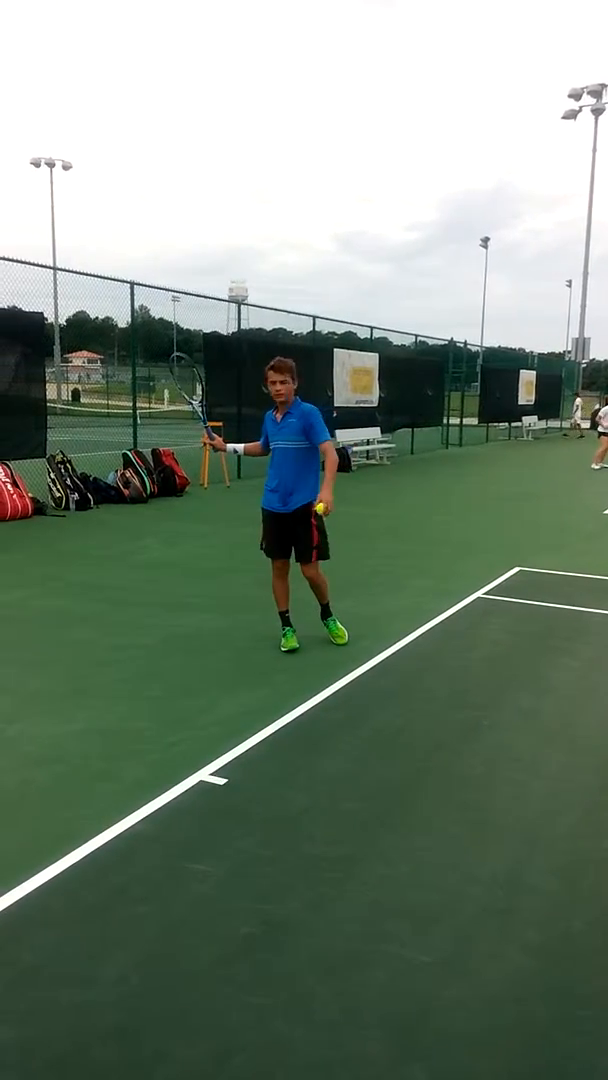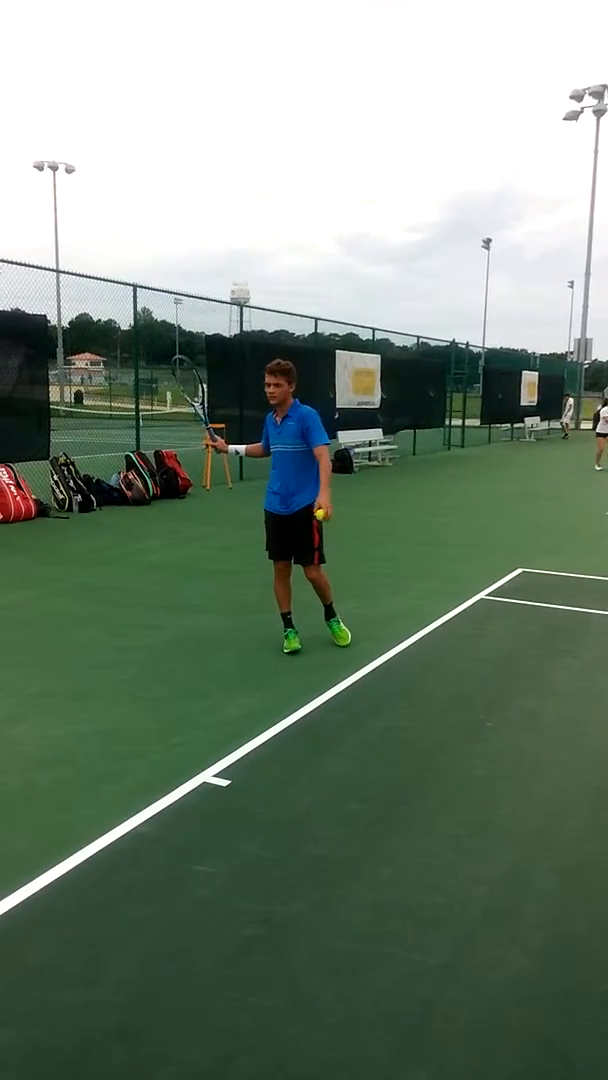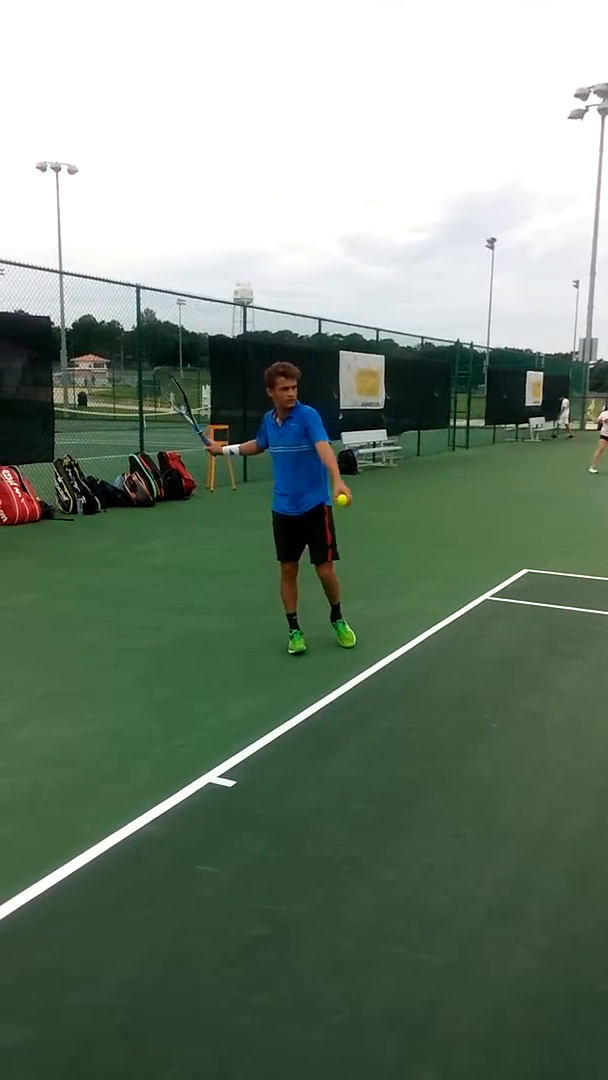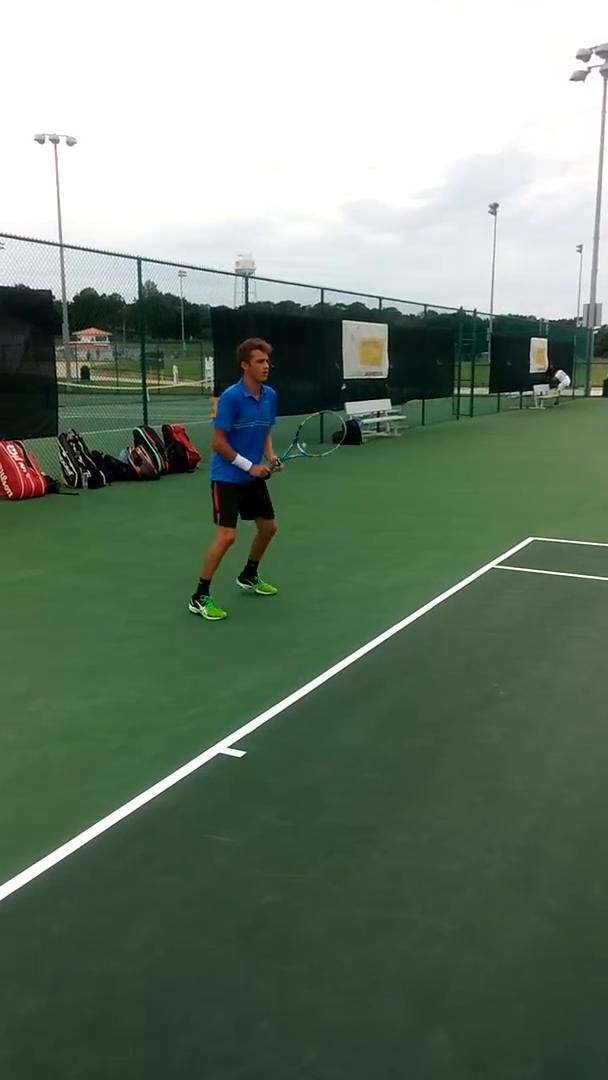
dt=0.4s
person 1, frame 1
left shoulder: (309, 413)
right shoulder: (269, 418)
left elbow: (330, 454)
left wrist: (326, 490)
right wrist: (226, 446)
left hip: (304, 506)
right hip: (273, 506)
left knee: (311, 570)
right knee: (279, 567)
left ankle: (328, 617)
right ankle: (287, 627)
person 1, frame 2
left shoulder: (307, 416)
right shoulder: (270, 420)
left elbow: (323, 458)
left wrist: (324, 494)
right wrist: (228, 448)
left hip: (304, 508)
right hip: (275, 508)
left knee: (313, 571)
right knee: (281, 569)
left ankle: (332, 618)
right ankle: (289, 629)
person 1, frame 3
left shoulder: (308, 416)
right shoulder: (268, 420)
left elbow: (324, 449)
right elbow: (258, 445)
left wrist: (338, 482)
right wrist: (224, 449)
left hip: (314, 506)
right hip: (283, 509)
left knee: (325, 569)
right knee: (288, 569)
left ankle: (337, 620)
right ankle: (294, 629)
person 1, frame 4
left shoulder: (270, 395)
right shoulder: (231, 397)
right elbow: (218, 442)
left wrist: (270, 457)
right wrist: (249, 466)
left hip: (253, 475)
right hip: (227, 476)
left knee: (269, 527)
right knee: (227, 535)
left ankle: (249, 575)
right ankle: (200, 596)
